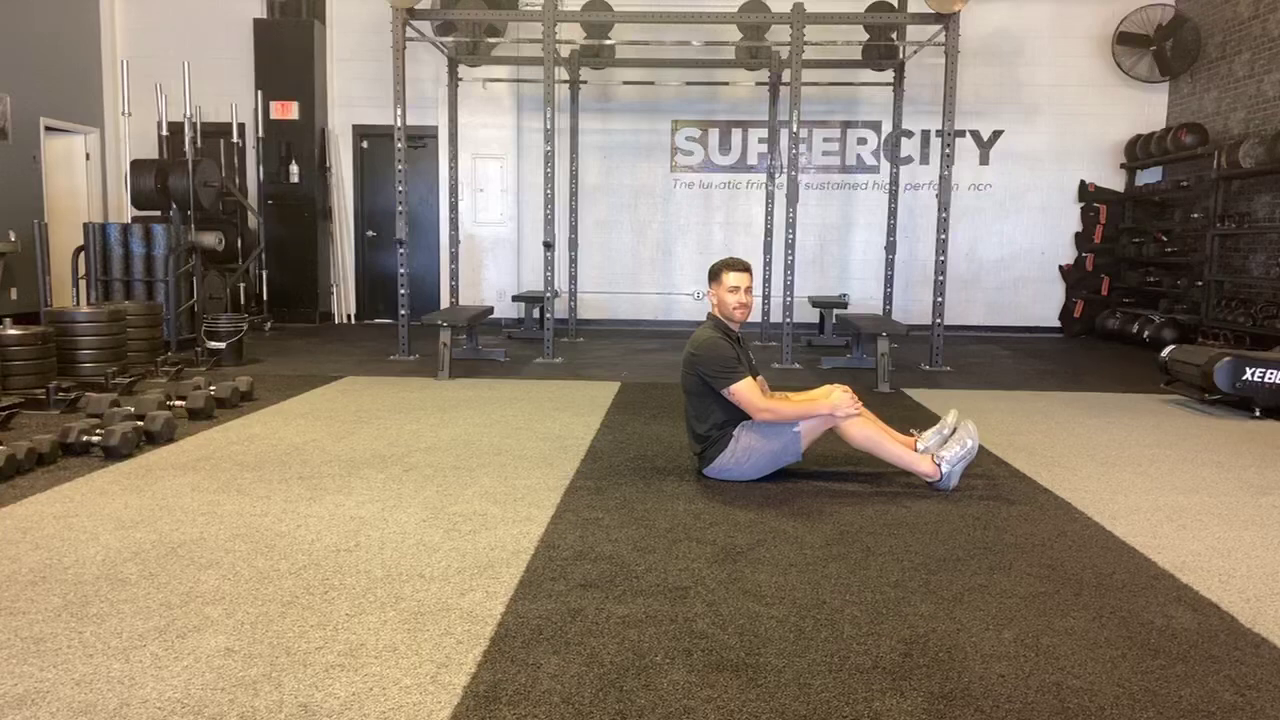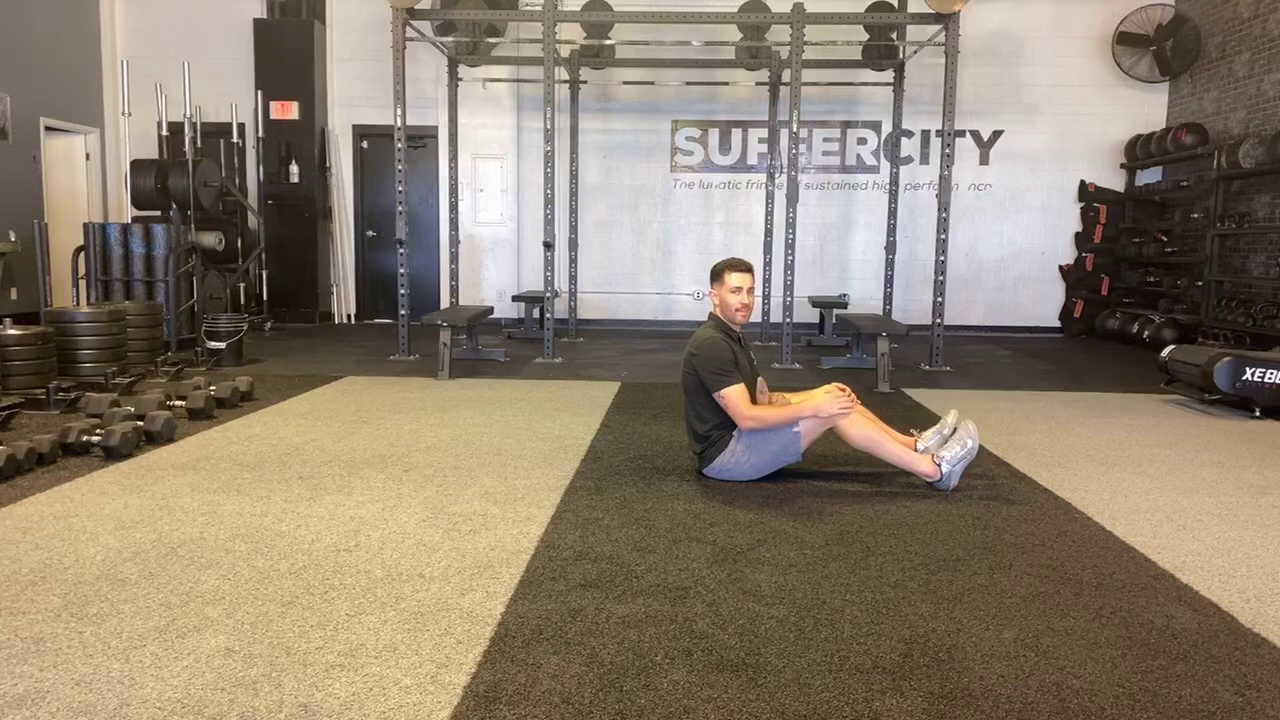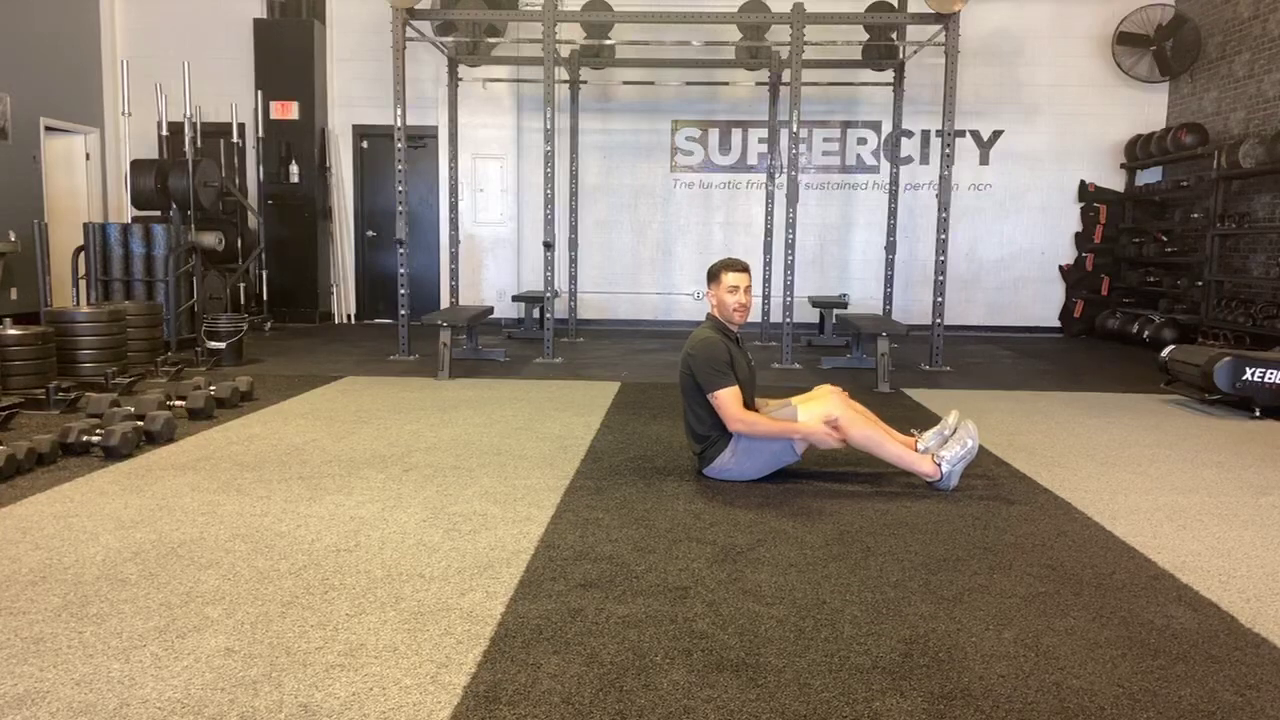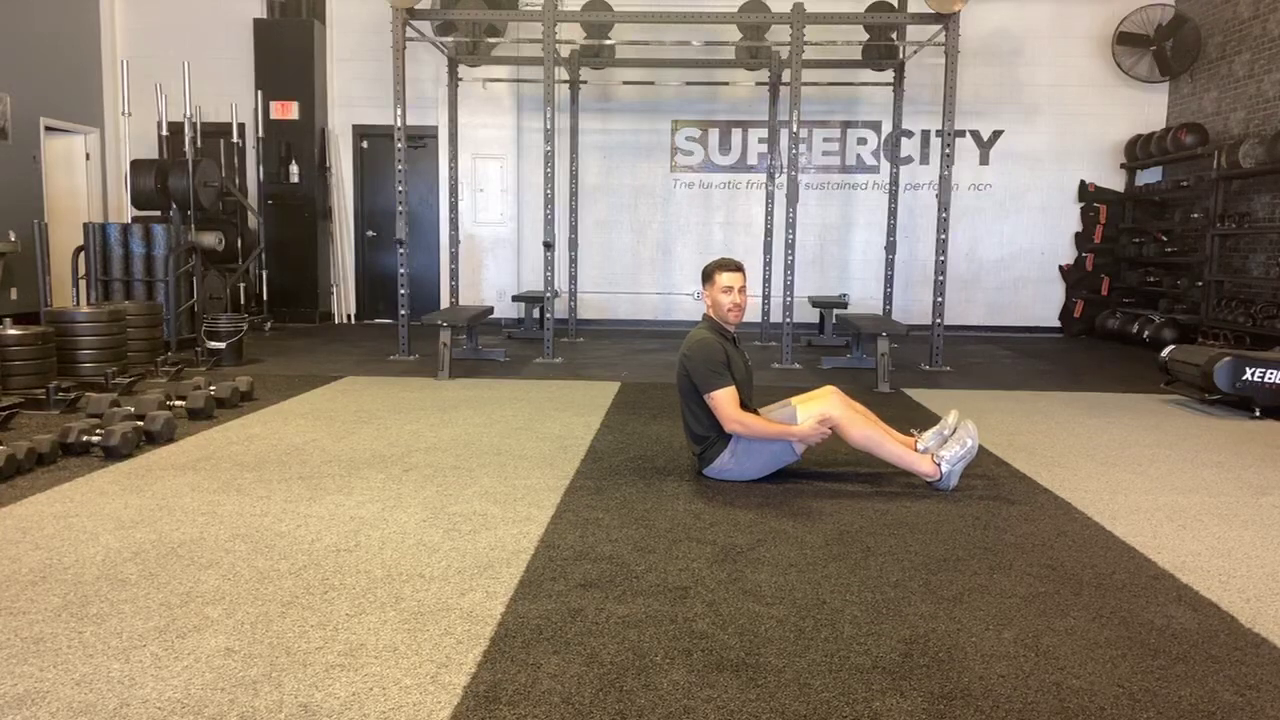
dt=0.4s
person 1, frame 1
left shoulder: (731, 338)
right shoulder: (711, 344)
left elbow: (765, 396)
right elbow: (761, 409)
left wrist: (826, 396)
right wrist: (826, 407)
left hip: (737, 439)
right hip: (725, 454)
left knee: (832, 395)
right knee: (832, 409)
left ankle: (914, 445)
right ankle: (932, 469)
person 1, frame 2
left shoulder: (731, 338)
right shoulder: (711, 345)
left elbow: (763, 399)
right elbow: (746, 416)
left wrist: (820, 394)
right wrist: (813, 408)
left hip: (736, 440)
right hip: (725, 454)
left knee: (831, 397)
right knee: (830, 412)
left ankle: (915, 445)
right ankle: (933, 469)
person 1, frame 3
left shoulder: (728, 339)
right shoulder: (709, 345)
right elbow: (737, 421)
left wrist: (807, 400)
right wrist: (803, 431)
left hip: (736, 442)
right hip: (725, 454)
left knee: (829, 395)
right knee: (832, 407)
left ankle: (915, 446)
right ankle: (932, 469)
person 1, frame 4
left shoulder: (724, 338)
right shoulder: (705, 346)
right elbow: (733, 421)
left wrist: (797, 422)
right wrist: (799, 432)
left hip: (737, 441)
right hip: (725, 454)
left knee: (830, 394)
right knee: (831, 407)
left ankle: (916, 445)
right ankle: (933, 469)
